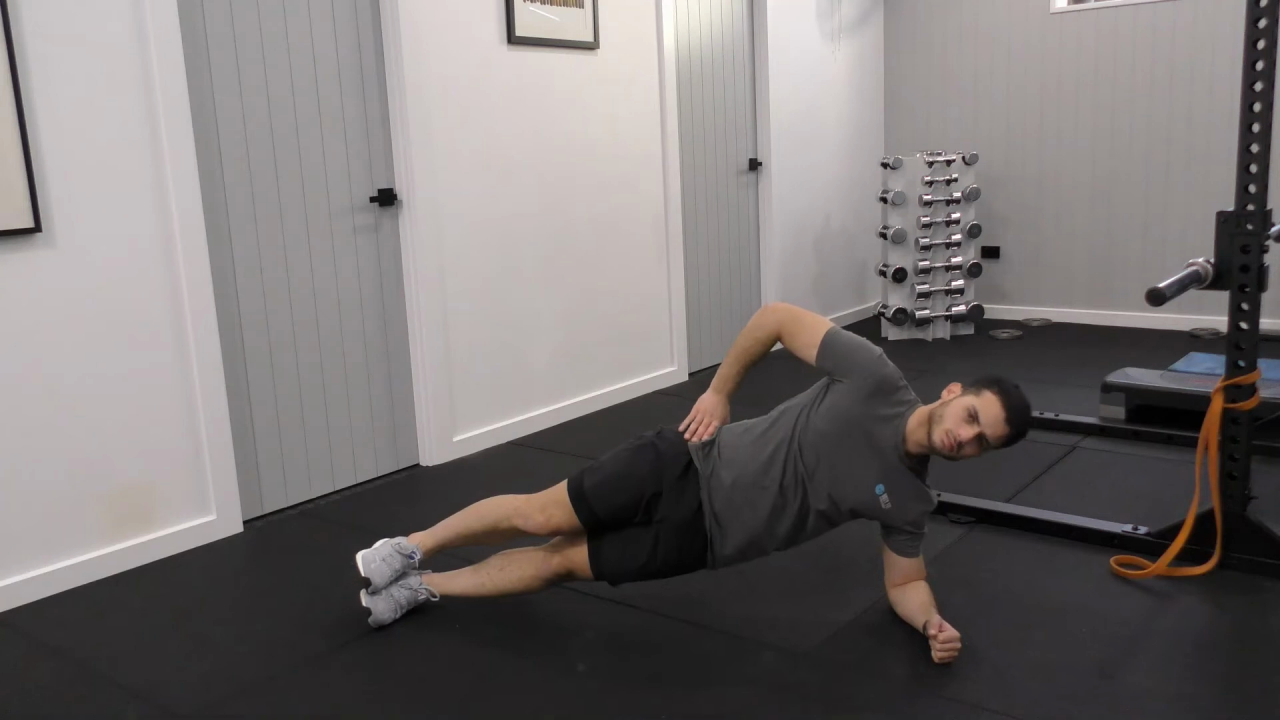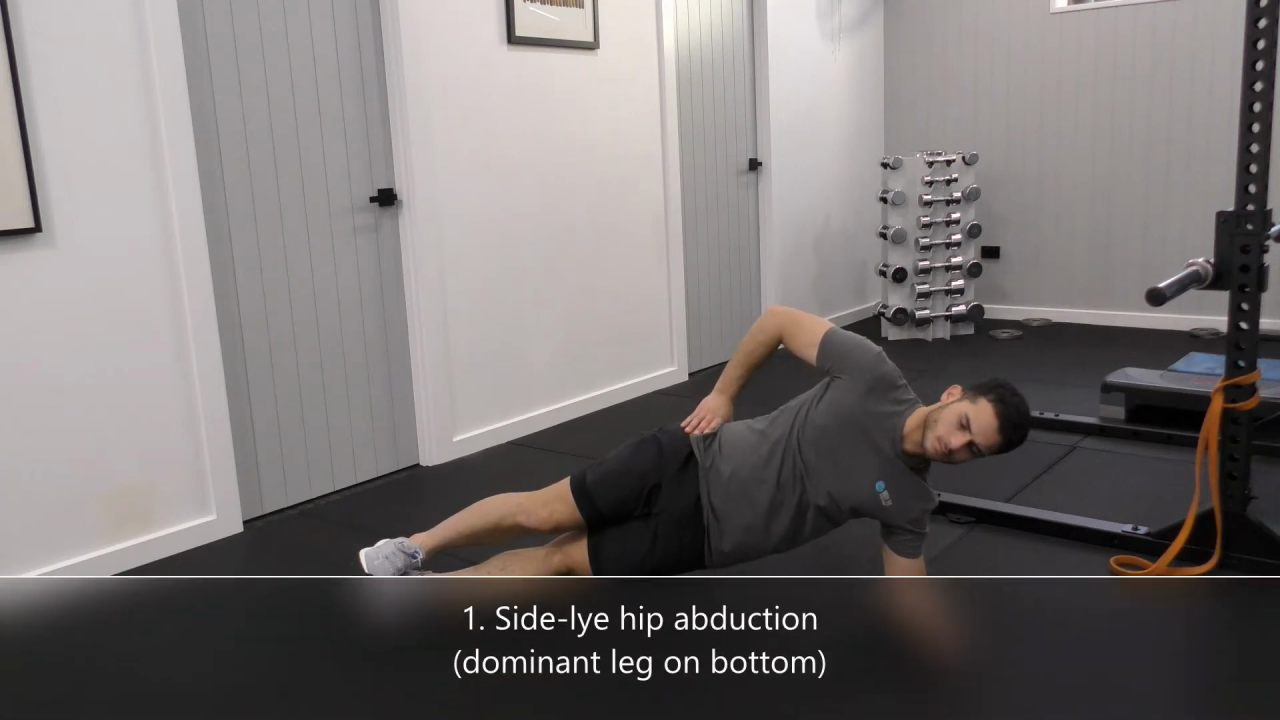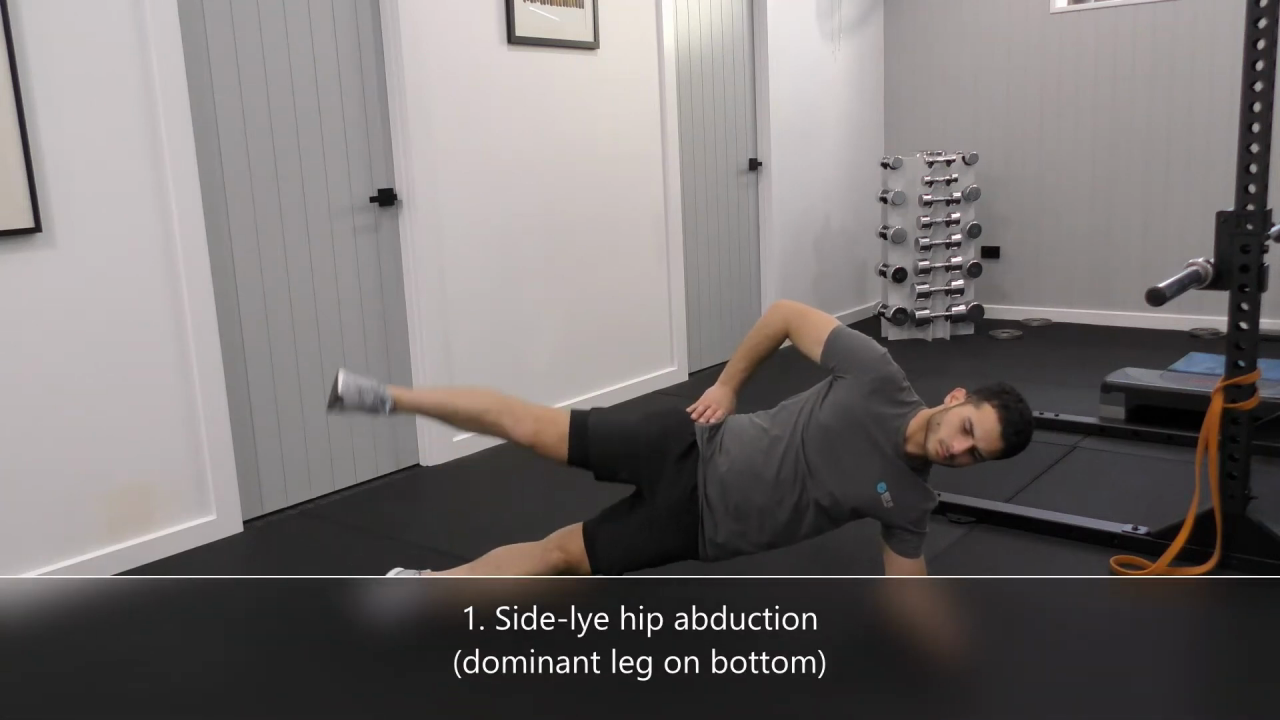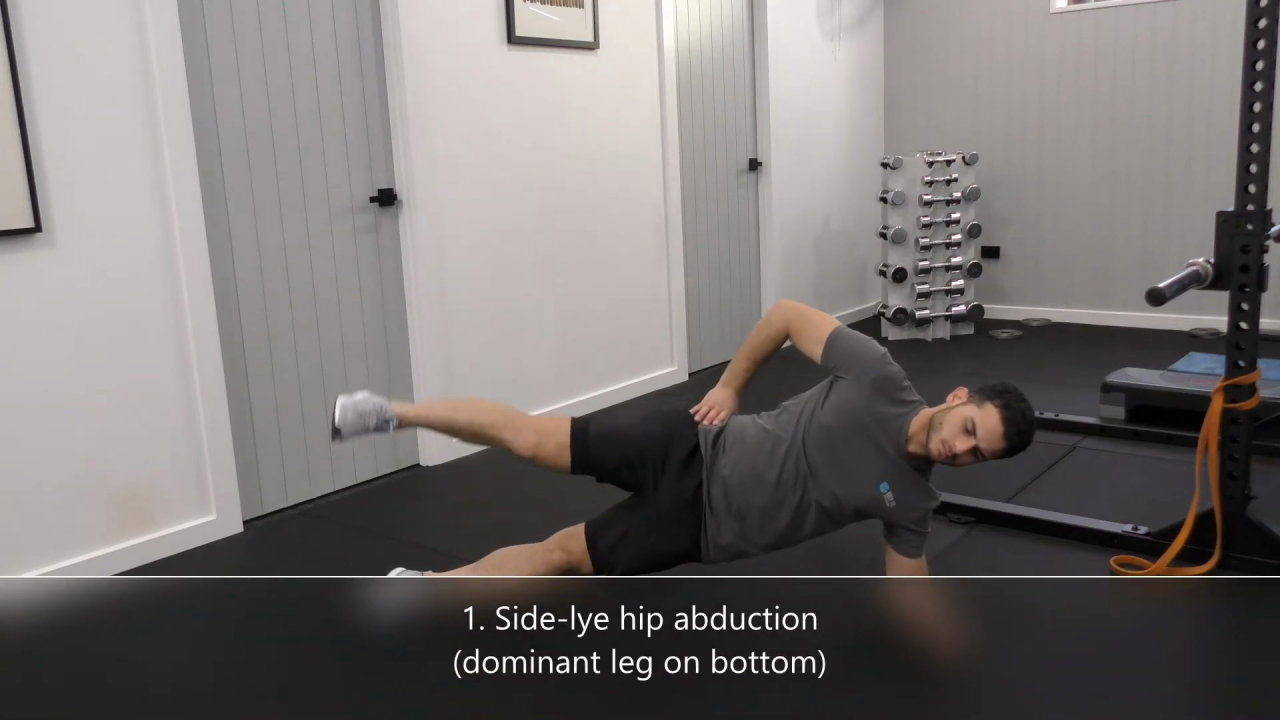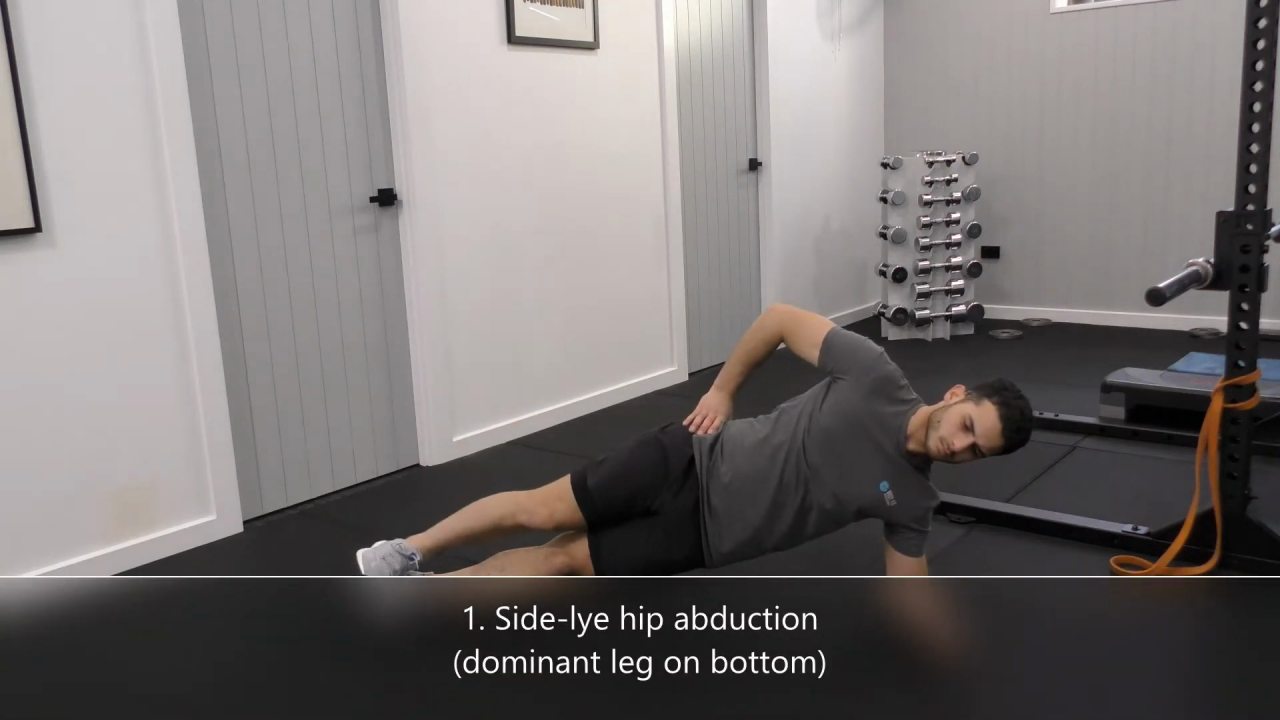
dt=1s
person 1, frame 1
left shoulder: (908, 500)
right shoulder: (875, 377)
left elbow: (905, 583)
right elbow: (778, 317)
left wrist: (935, 625)
right wrist: (717, 392)
left hip: (703, 535)
right hip: (692, 468)
left knee: (560, 562)
right knee: (542, 517)
left ankle: (420, 589)
right ankle: (411, 547)
person 1, frame 2
left shoulder: (910, 498)
right shoulder: (874, 375)
left elbow: (904, 582)
right elbow: (779, 320)
right wrist: (722, 393)
left hip: (703, 534)
right hip: (694, 463)
left knee: (562, 560)
right knee: (542, 513)
right ankle: (413, 548)
person 1, frame 3
left shoulder: (910, 499)
right shoulder: (879, 376)
right elbow: (786, 314)
right wrist: (727, 385)
left hip: (699, 521)
right hip: (695, 450)
left knee: (560, 552)
right knee: (528, 425)
right ankle: (389, 399)
person 1, frame 4
left shoulder: (912, 498)
right shoulder: (879, 376)
left elbow: (907, 587)
right elbow: (788, 313)
right wrist: (729, 386)
left hip: (701, 522)
right hip: (695, 449)
left knee: (561, 553)
right knee: (530, 436)
right ankle: (393, 412)
person 1, frame 5
left shoulder: (912, 497)
right shoulder: (875, 375)
left elbow: (907, 587)
right elbow: (780, 318)
right wrist: (722, 390)
left hip: (702, 533)
right hip: (694, 462)
left knee: (564, 560)
right knee: (543, 511)
right ankle: (410, 551)
